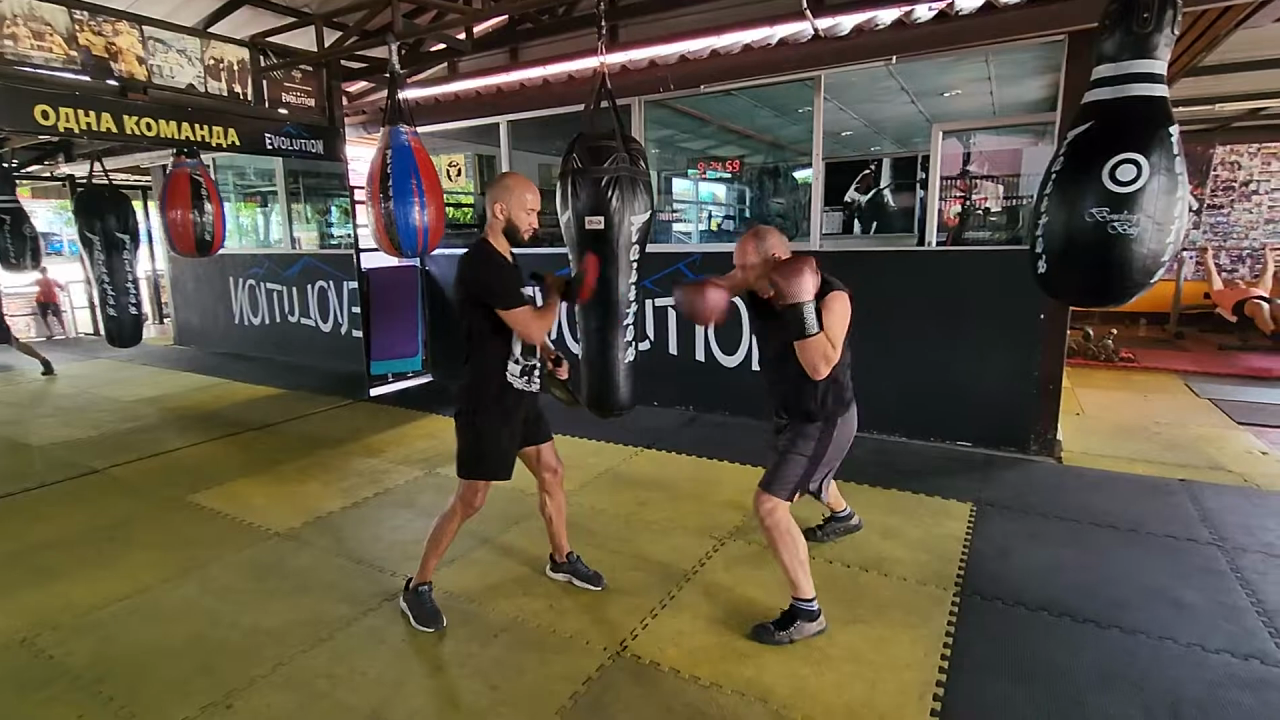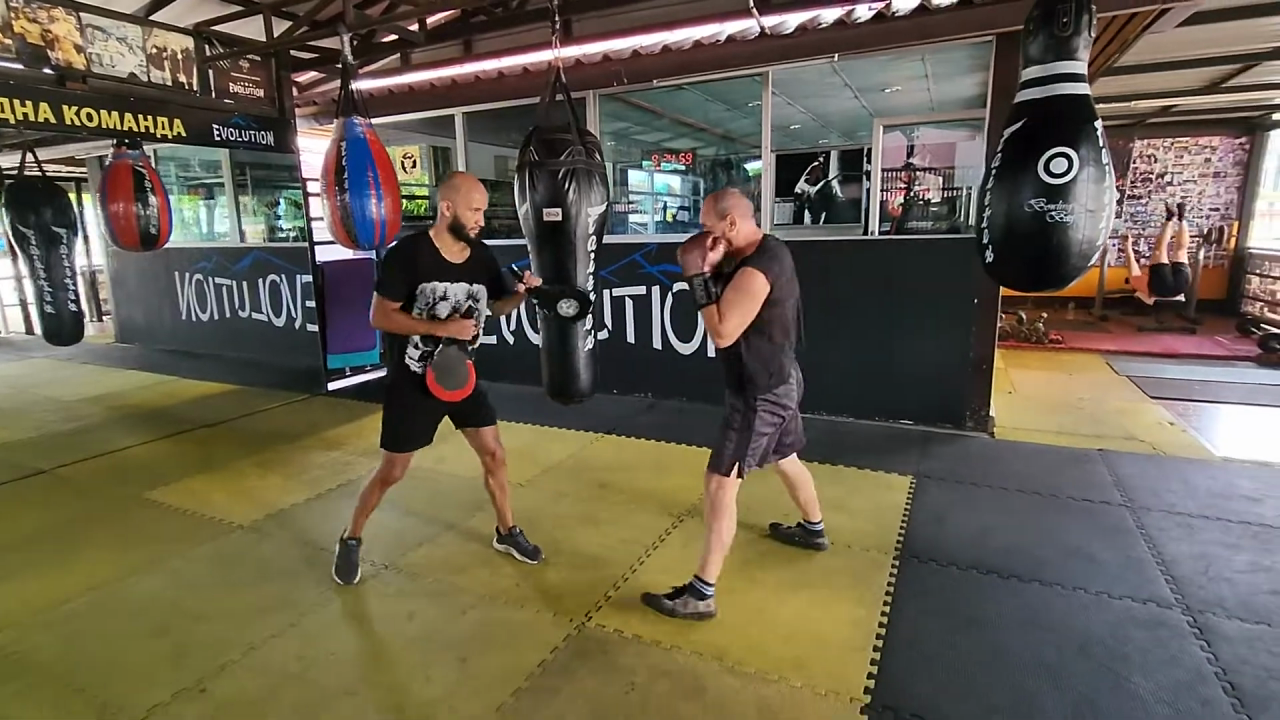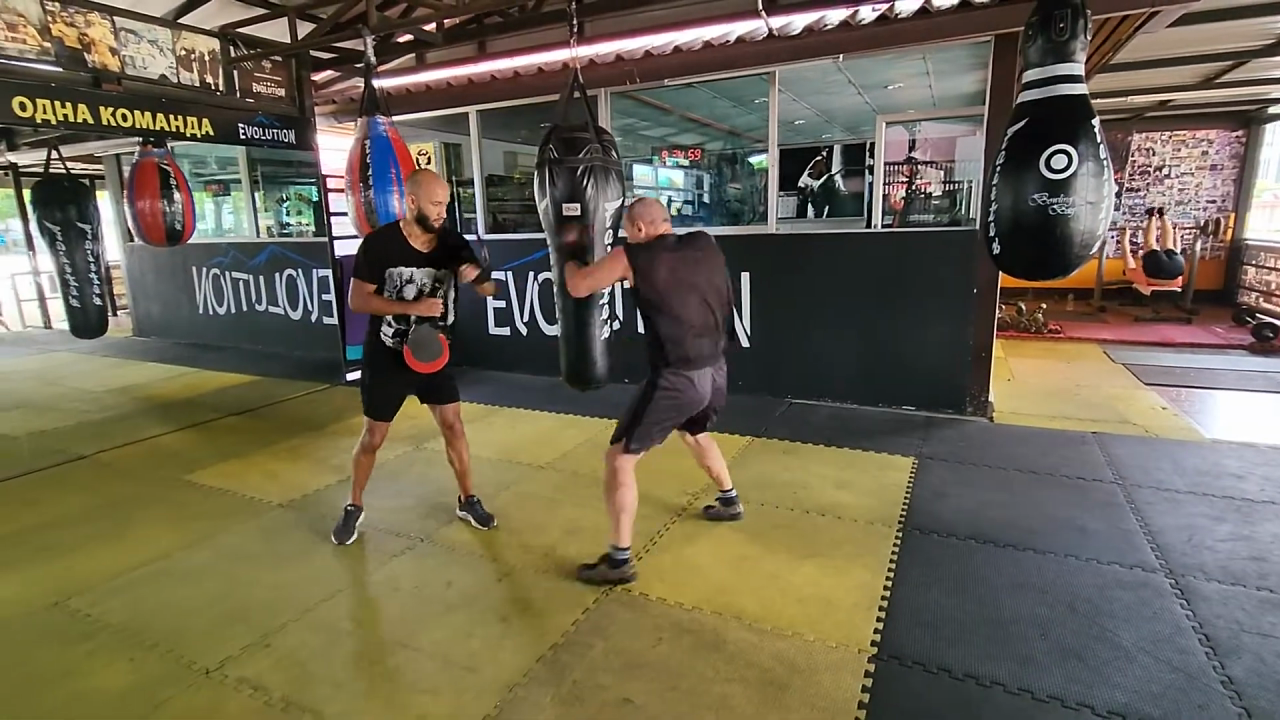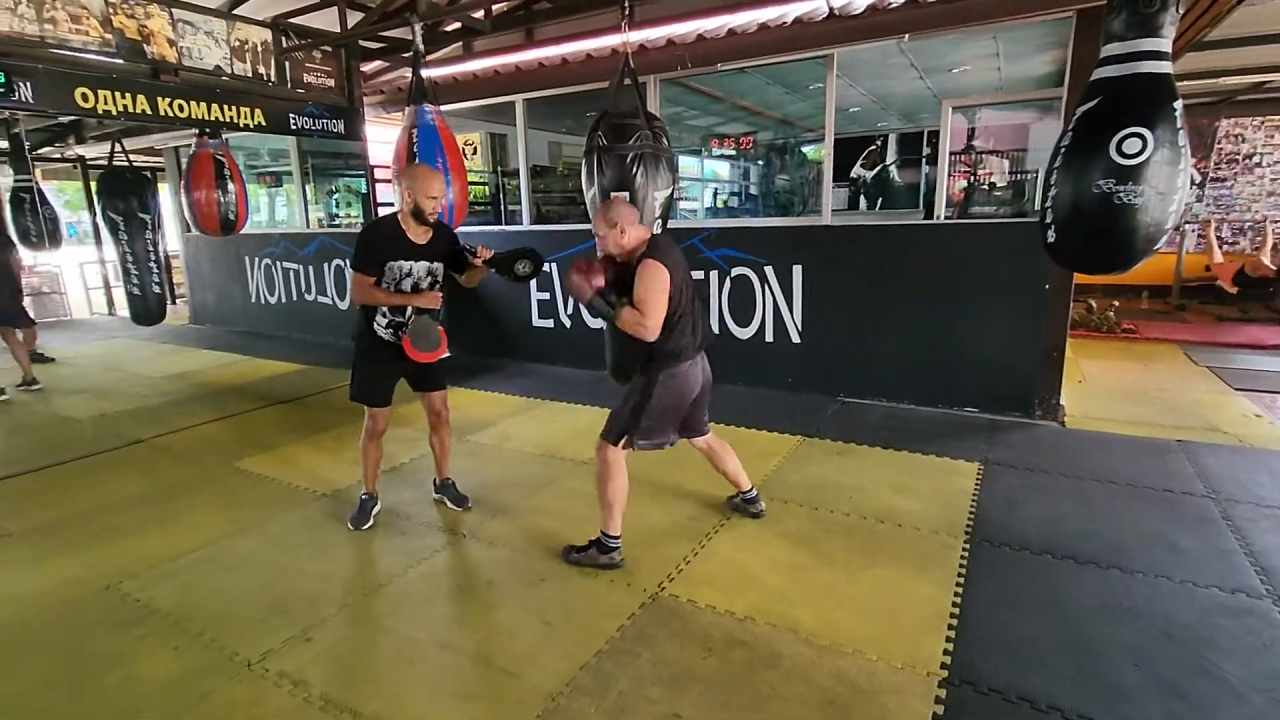
dt=0.7s
person 1, frame 1
left shoulder: (504, 260)
right shoulder: (484, 264)
right elbow: (531, 326)
left wrist: (550, 358)
right wrist: (556, 293)
left hip: (518, 392)
right hip: (488, 400)
left knee: (551, 471)
right knee: (470, 500)
left ankle: (562, 559)
right ankle: (418, 586)
person 1, frame 2
left shoulder: (482, 255)
right shoulder: (406, 254)
left elbow: (496, 304)
right elbow: (382, 316)
left wrist: (521, 292)
right wrist: (442, 327)
right hip: (413, 378)
left knee: (493, 454)
right knee: (393, 470)
left ankle: (507, 531)
right ankle: (351, 540)
person 1, frame 3
left shoulder: (453, 243)
right shoulder: (379, 243)
left elbow: (486, 290)
right elbow: (357, 300)
left wrist: (477, 274)
right wrist: (411, 306)
right hip: (387, 355)
left knee: (453, 427)
right knee: (373, 437)
left ankle: (468, 500)
right ankle: (354, 508)
person 1, frame 4
left shoulder: (444, 236)
right shoulder: (376, 234)
left elbow: (466, 279)
right elbow: (359, 291)
left wrist: (481, 263)
right wrist: (413, 298)
right hip: (379, 344)
left knee: (439, 413)
right knee: (376, 424)
left ankle: (443, 482)
right ankle: (368, 497)
person 2, frame 1
left shoulder: (831, 297)
right shoulder: (754, 282)
left elbow: (819, 367)
right elbow: (706, 298)
left wrist: (802, 307)
right wrist: (693, 296)
left hip: (824, 419)
right hip: (793, 410)
left knee: (769, 507)
right knee: (806, 470)
left ankle: (807, 613)
right ankle: (844, 515)
person 2, frame 2
left shoulder: (756, 271)
right shoulder: (769, 248)
left elbow: (720, 334)
right elbow: (731, 303)
left wrist: (700, 280)
right wrist: (713, 273)
left hip: (760, 393)
right hip: (781, 379)
left knee: (719, 485)
right knee: (784, 457)
left ankle: (700, 593)
right ankle: (813, 529)
person 2, frame 3
left shoulder: (634, 255)
right shoulder: (705, 244)
left elbow: (578, 287)
left hip: (676, 378)
right hip: (715, 369)
left knee: (619, 458)
right knee: (696, 432)
left ankle: (619, 559)
right ankle: (729, 500)
person 2, frame 4
left shoulder: (650, 265)
right shoulder: (661, 247)
left elbow: (647, 329)
left wrist: (597, 298)
right wrist: (607, 283)
left hip: (666, 372)
right hip: (693, 363)
left knee: (609, 450)
right knee: (701, 436)
left ankle: (607, 546)
right ankle: (750, 499)
